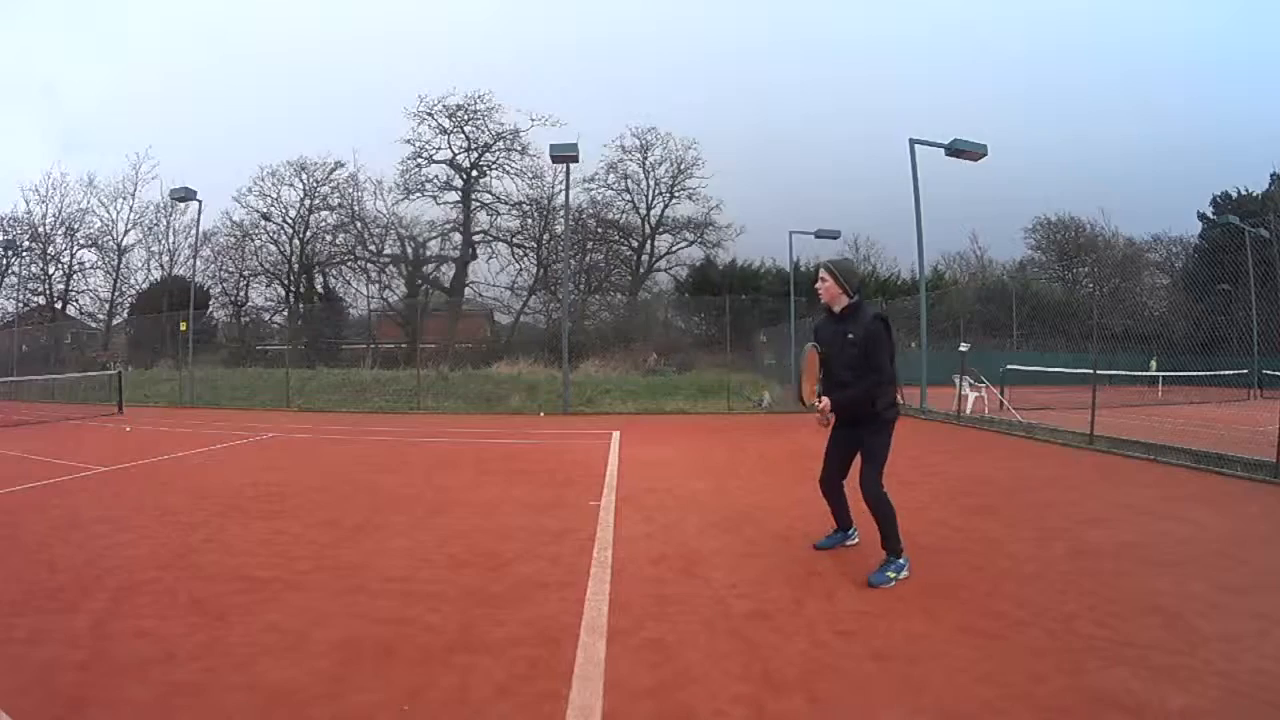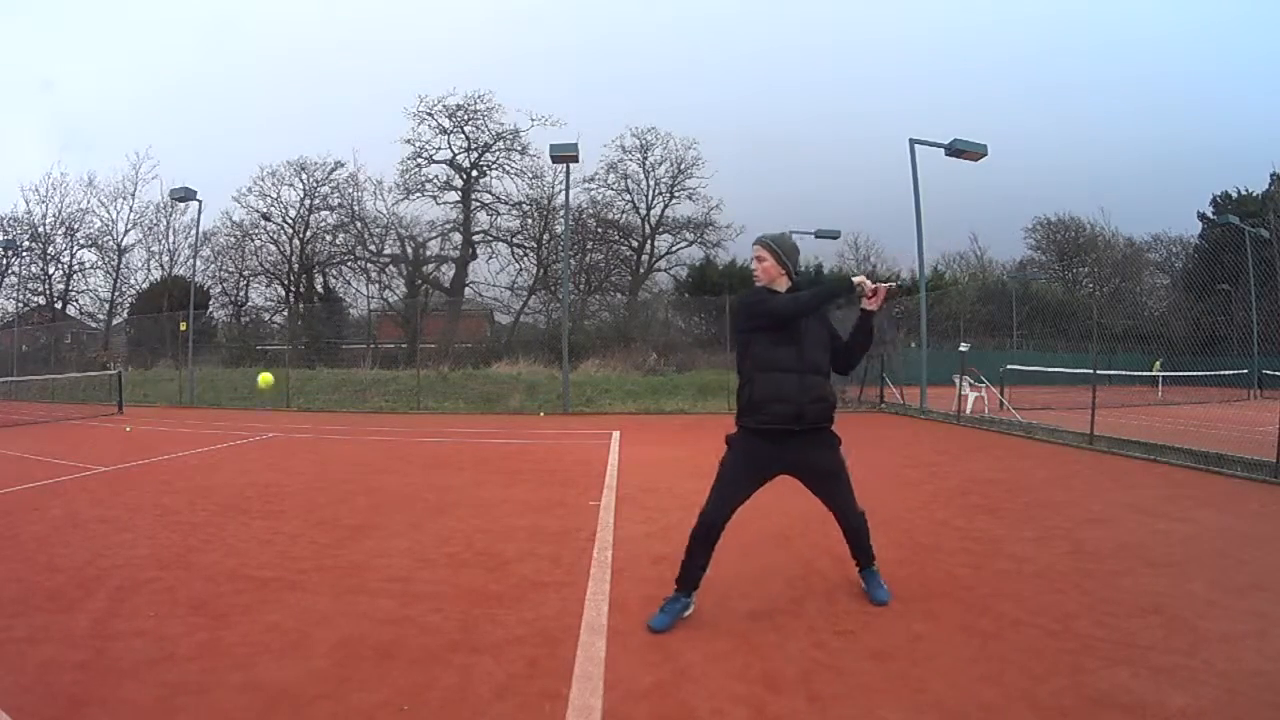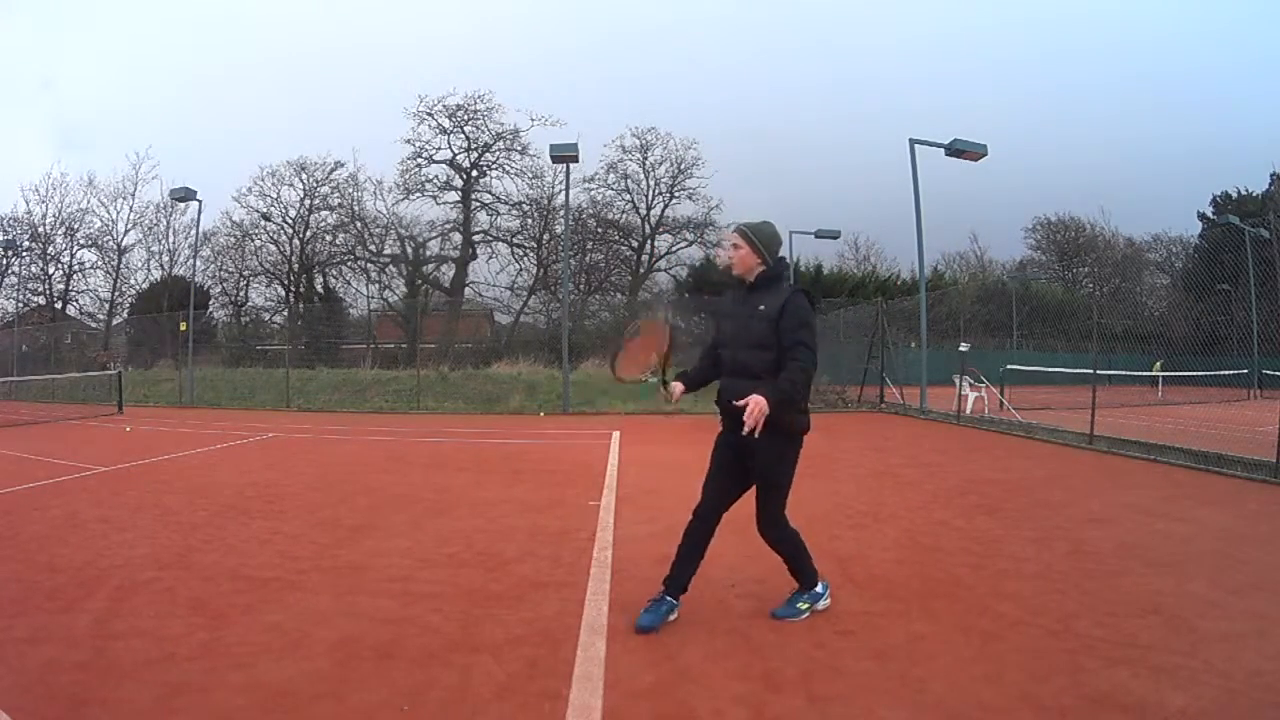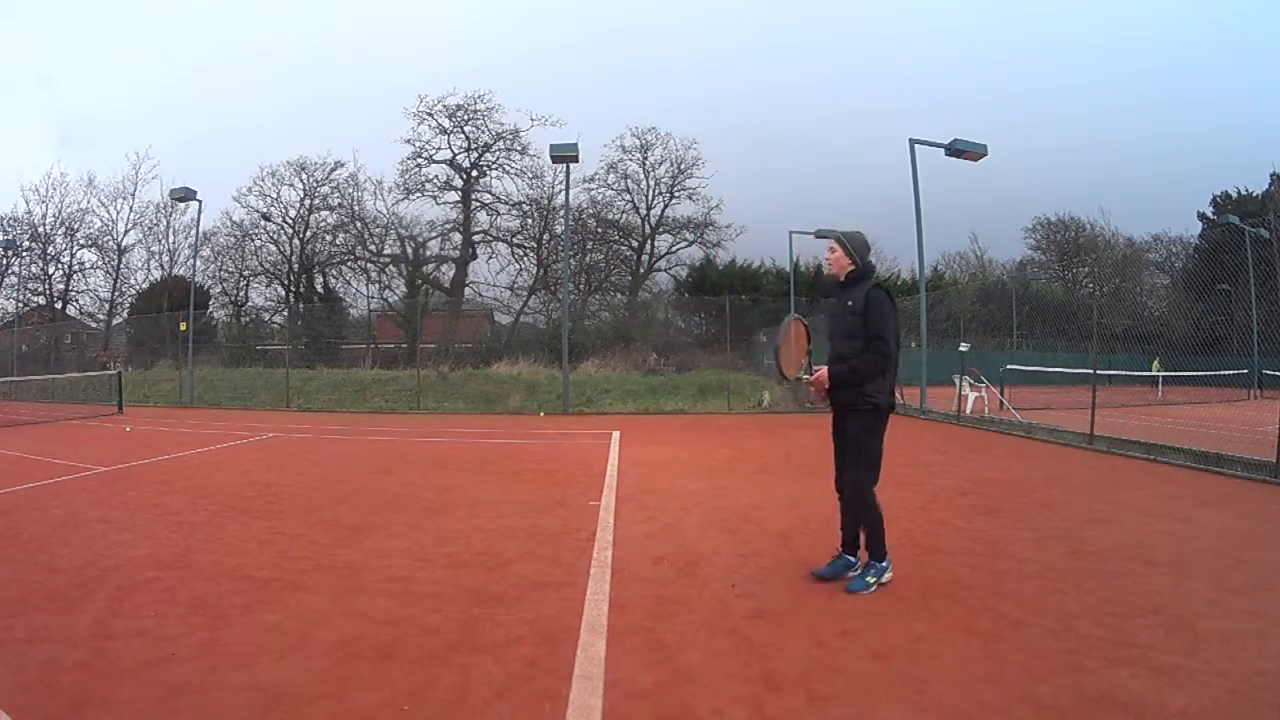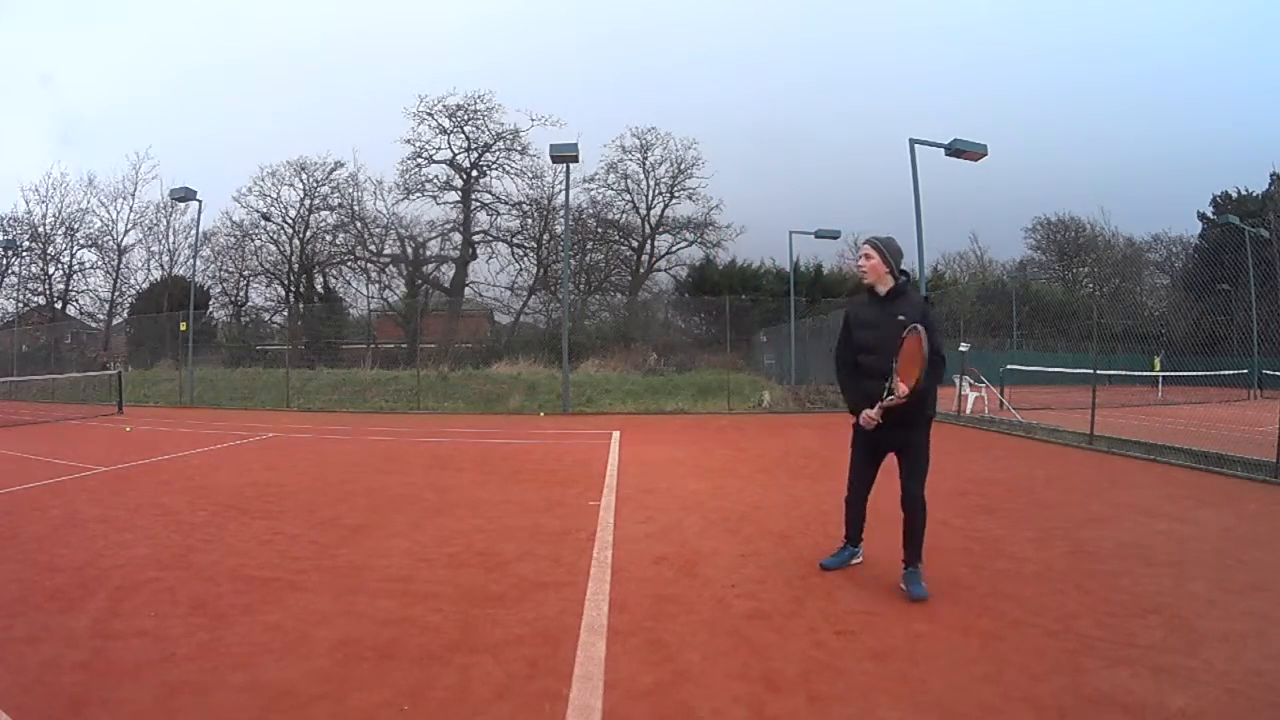
dt=1s
person 1, frame 1
left shoulder: (871, 323)
right shoulder: (824, 326)
left elbow: (882, 379)
right elbow: (821, 371)
left wrist: (838, 400)
right wrist: (823, 402)
left hip: (875, 419)
right hip: (844, 419)
left knee: (870, 487)
right knee: (829, 481)
left ankle: (896, 559)
right ankle: (846, 530)
person 1, frame 2
left shoulder: (816, 310)
right shoulder: (747, 304)
left elbow: (842, 364)
right elbow: (781, 311)
left wrist: (865, 315)
right wrist: (847, 283)
left hip: (811, 435)
right hip: (756, 435)
left knee: (849, 511)
right knee: (713, 517)
left ankle: (869, 573)
right ankle: (682, 596)
person 1, frame 3
left shoulder: (790, 300)
right shoulder: (733, 300)
left elbow: (802, 361)
right elbow: (717, 355)
left wrist: (769, 398)
right wrist: (685, 381)
left hip: (777, 431)
right hip: (736, 428)
left knee: (770, 520)
right knee: (705, 513)
left ankle: (813, 589)
right ankle: (670, 597)
person 1, frame 4
left shoulder: (874, 296)
right shoulder: (841, 298)
left elbow: (881, 355)
left wrist: (834, 374)
right wrist: (828, 378)
left hip: (868, 408)
right hip: (844, 406)
left knee: (859, 486)
right knee: (845, 485)
left ankle: (879, 562)
right ankle: (849, 556)
person 1, frame 5
left shoulder: (916, 307)
right shoulder: (855, 310)
left elbow: (937, 363)
right elbow: (843, 364)
left wrist: (913, 389)
right wrist: (858, 406)
left hip: (912, 420)
right hip: (871, 419)
left knee: (913, 495)
right knee: (856, 488)
left ankle: (912, 569)
right ankle: (852, 547)
